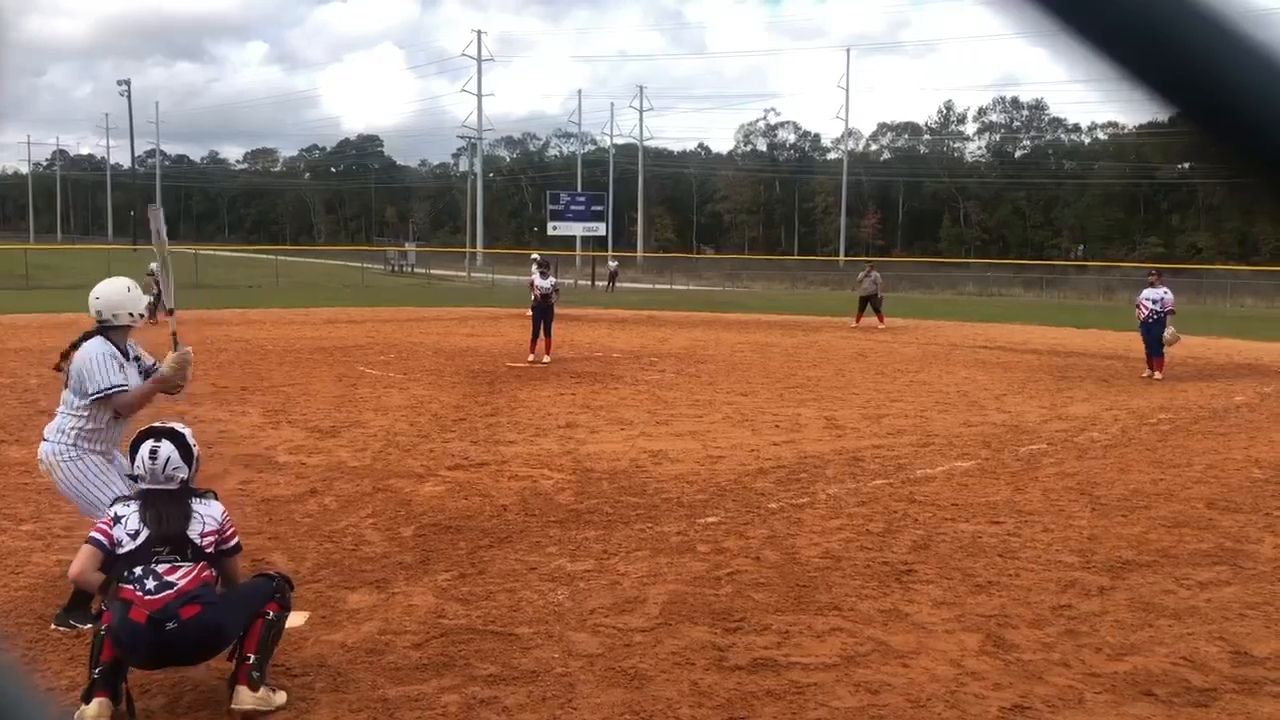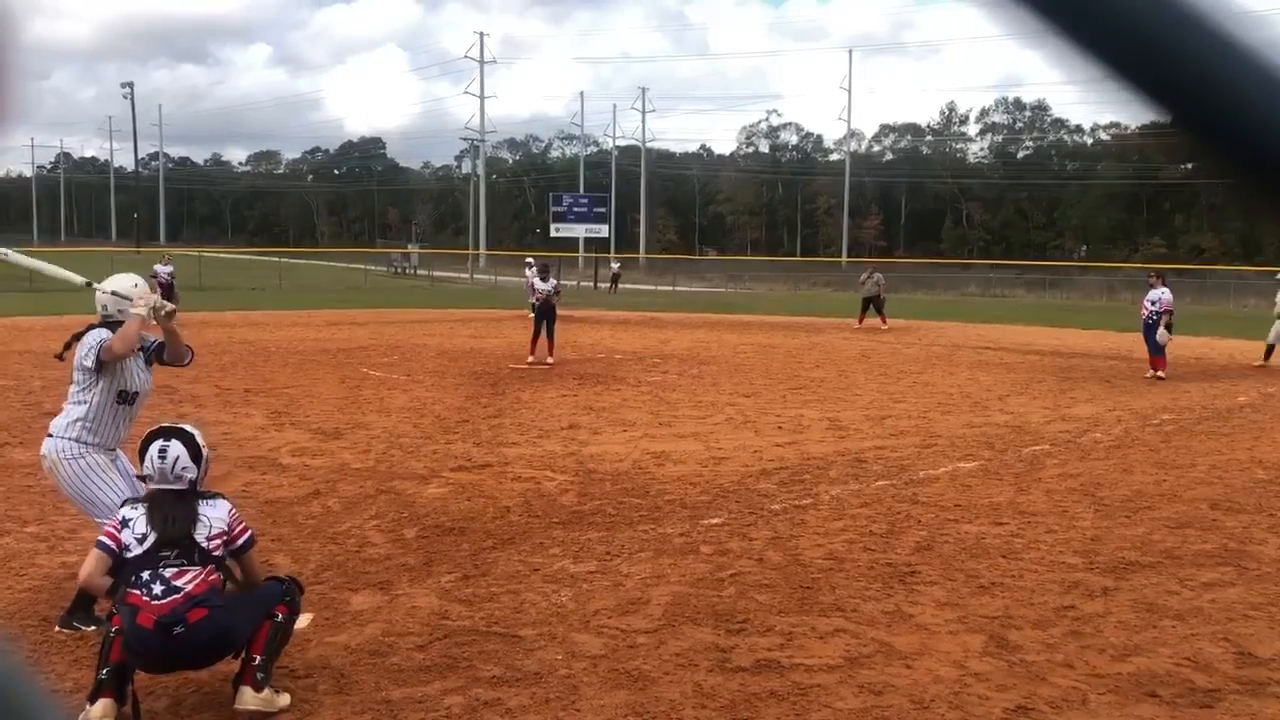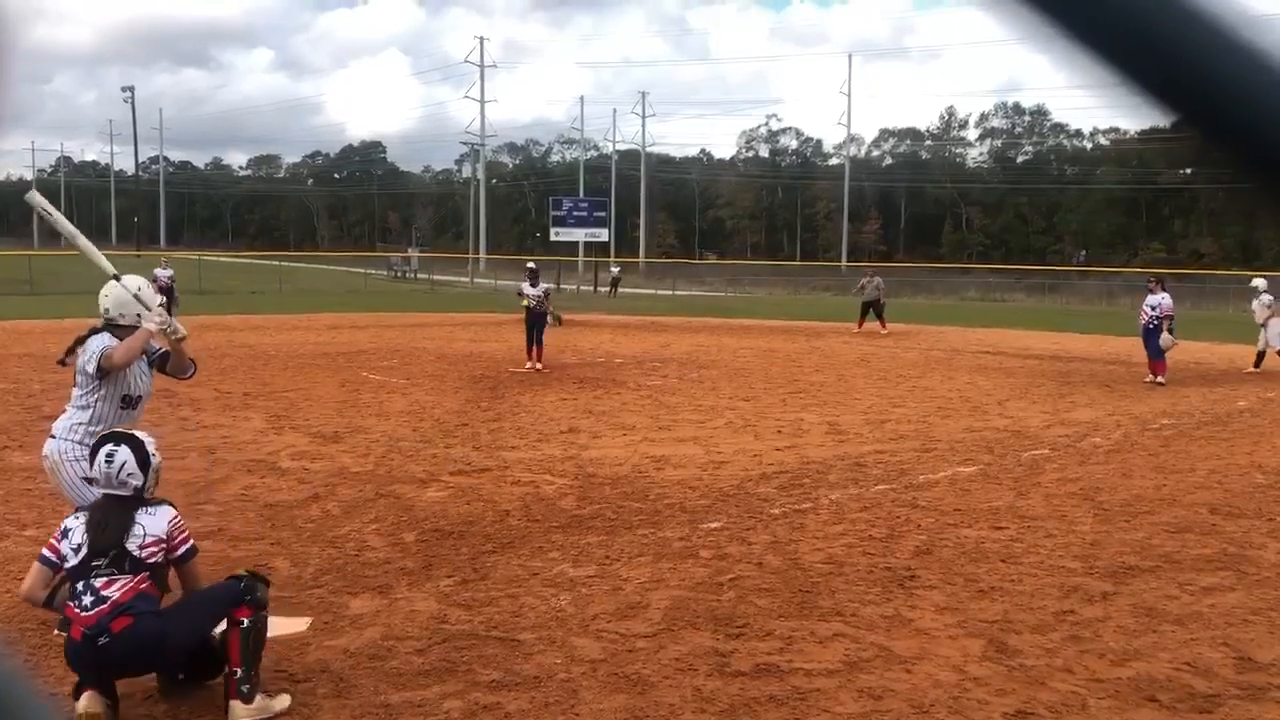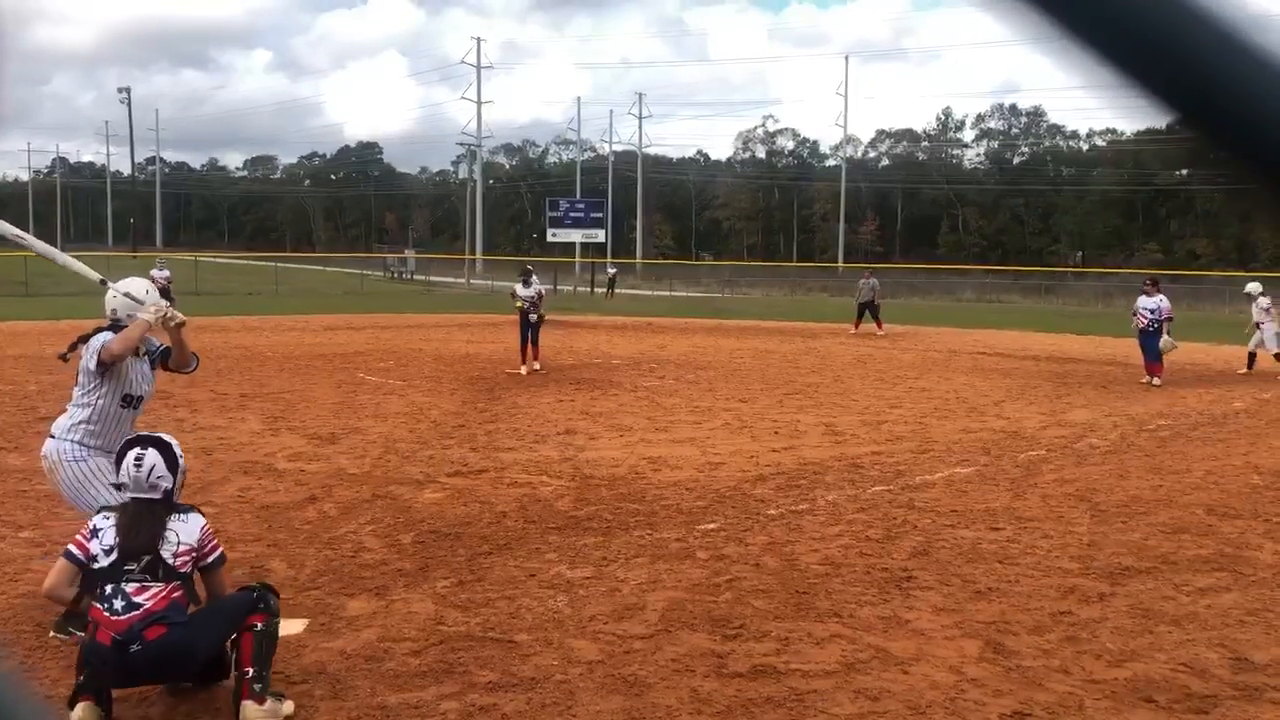
dt=0.7s
person 1, frame 1
left shoulder: (130, 350)
right shoulder: (96, 354)
left elbow: (168, 387)
right elbow: (125, 405)
left wrist: (176, 371)
right wrist: (164, 372)
left hip: (99, 452)
right hip: (67, 453)
right ankle: (73, 612)
person 1, frame 2
left shoulder: (141, 343)
right shoulder: (96, 340)
left elbow: (181, 357)
right elbow: (119, 349)
left wrist: (167, 325)
right wrist: (140, 314)
left hip: (104, 450)
right hip: (71, 449)
right ankle: (77, 614)
person 1, frame 3
left shoulder: (143, 347)
right shoulder: (99, 343)
left elbow: (183, 371)
right elbow: (118, 360)
left wrist: (175, 341)
right wrist: (151, 327)
right hip: (72, 450)
person 1, frame 4
left shoulder: (146, 347)
right shoulder: (101, 343)
left elbow: (185, 364)
right elbow: (116, 351)
left wrist: (175, 332)
right wrist: (148, 320)
left hip: (105, 452)
right hip: (72, 451)
right ankle: (75, 616)
person 2, frame 1
left shoulder: (119, 512)
right shoulder: (211, 509)
left elbow: (79, 573)
right elbow: (232, 582)
left wrist: (119, 591)
left hip: (135, 644)
right hip: (199, 634)
left knee: (113, 608)
right knee: (274, 587)
right ankle: (249, 686)
person 2, frame 2
left shoulder: (128, 515)
right shoulder: (220, 509)
left elbow: (88, 579)
right elbow: (255, 580)
left wrist: (129, 595)
left hip: (144, 649)
right hip: (207, 639)
left knee: (124, 611)
right knee: (284, 590)
right ankle: (253, 686)
person 2, frame 3
left shoulder: (73, 523)
right shoulder: (163, 516)
left elbow: (30, 591)
right elbow: (194, 591)
left wrist: (79, 610)
left hip: (83, 657)
right hip: (142, 645)
right knee: (248, 589)
left ankle: (95, 690)
person 2, frame 4
left shoulder: (100, 523)
right shoulder: (192, 523)
left elbow: (53, 588)
right elbow: (219, 598)
left wrist: (99, 607)
left hip: (107, 663)
right hip: (169, 655)
right knee: (259, 599)
